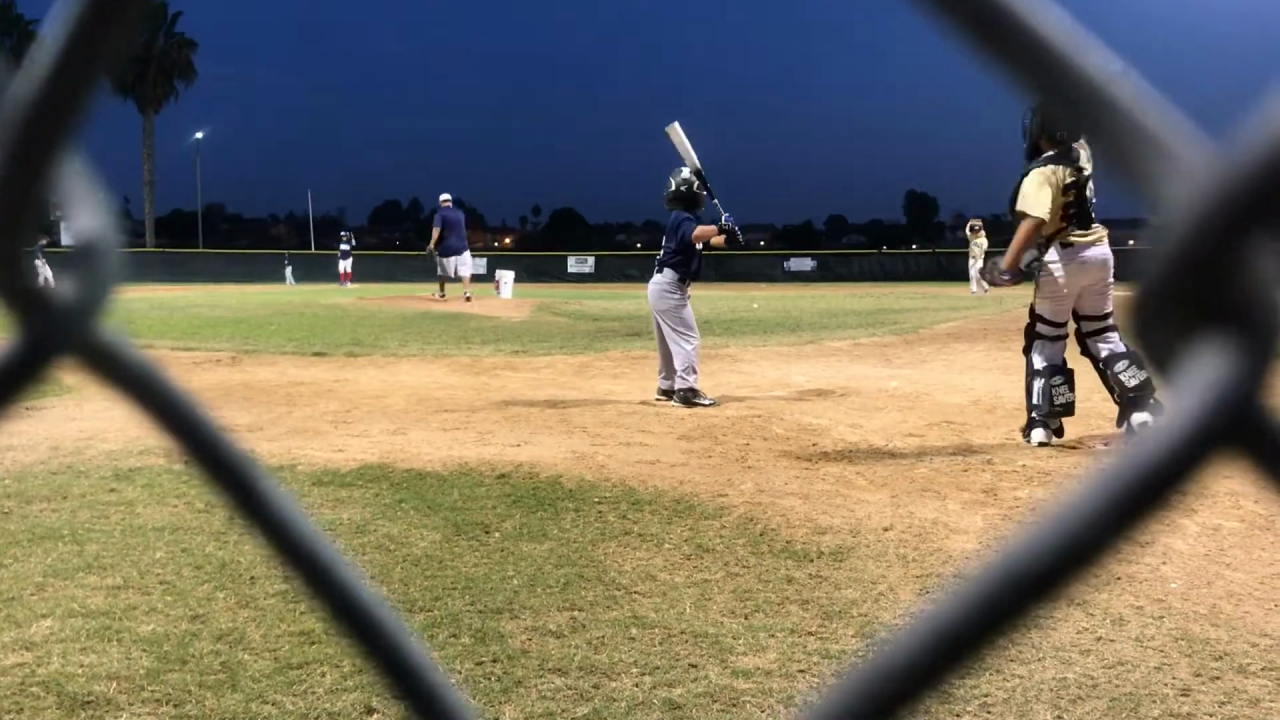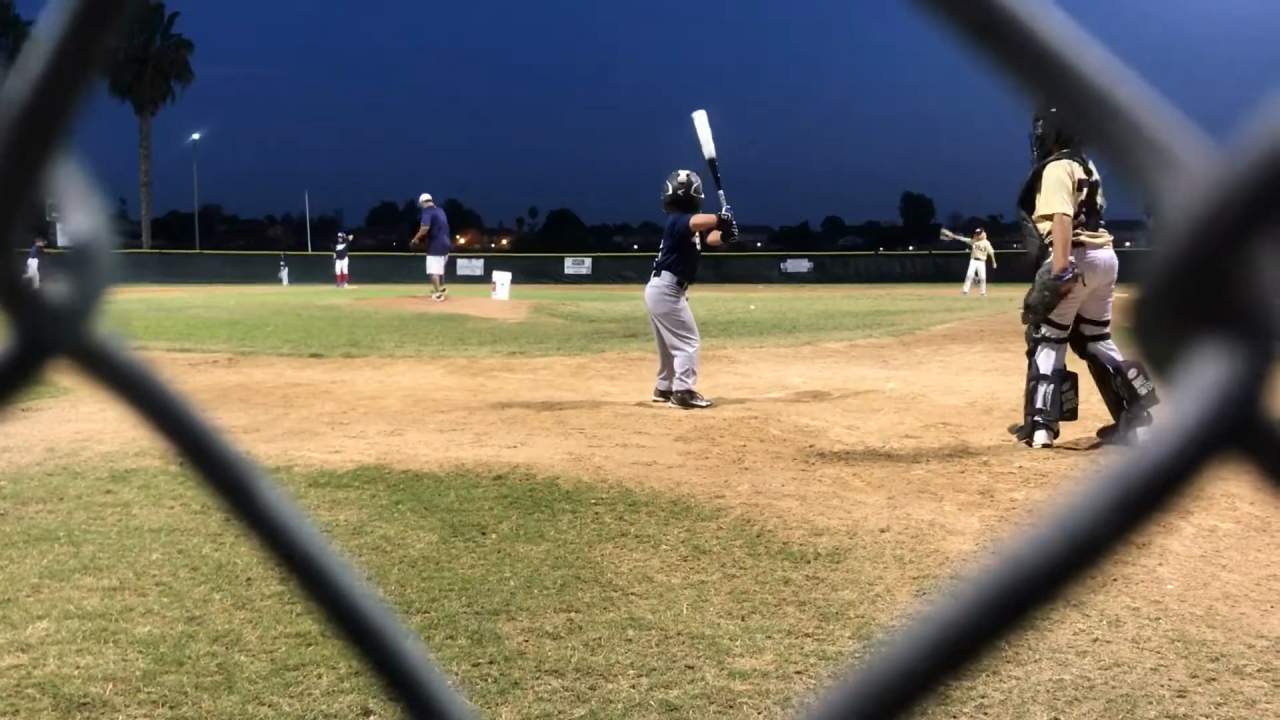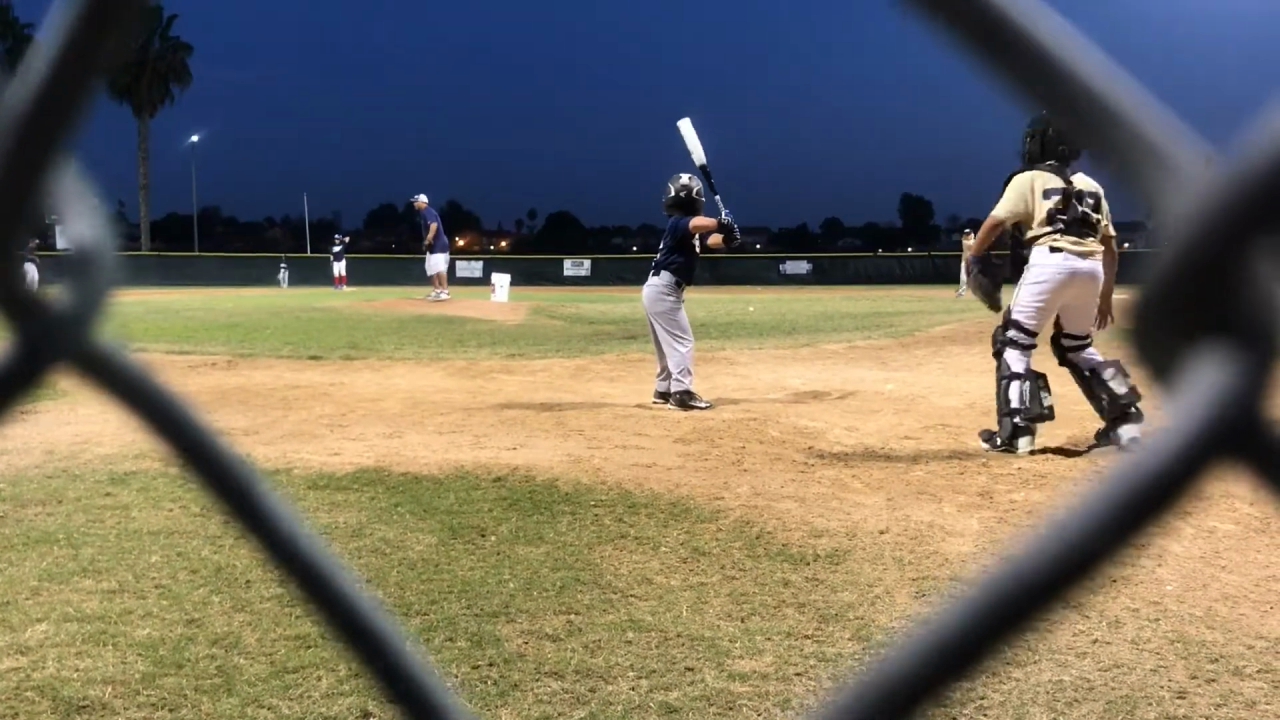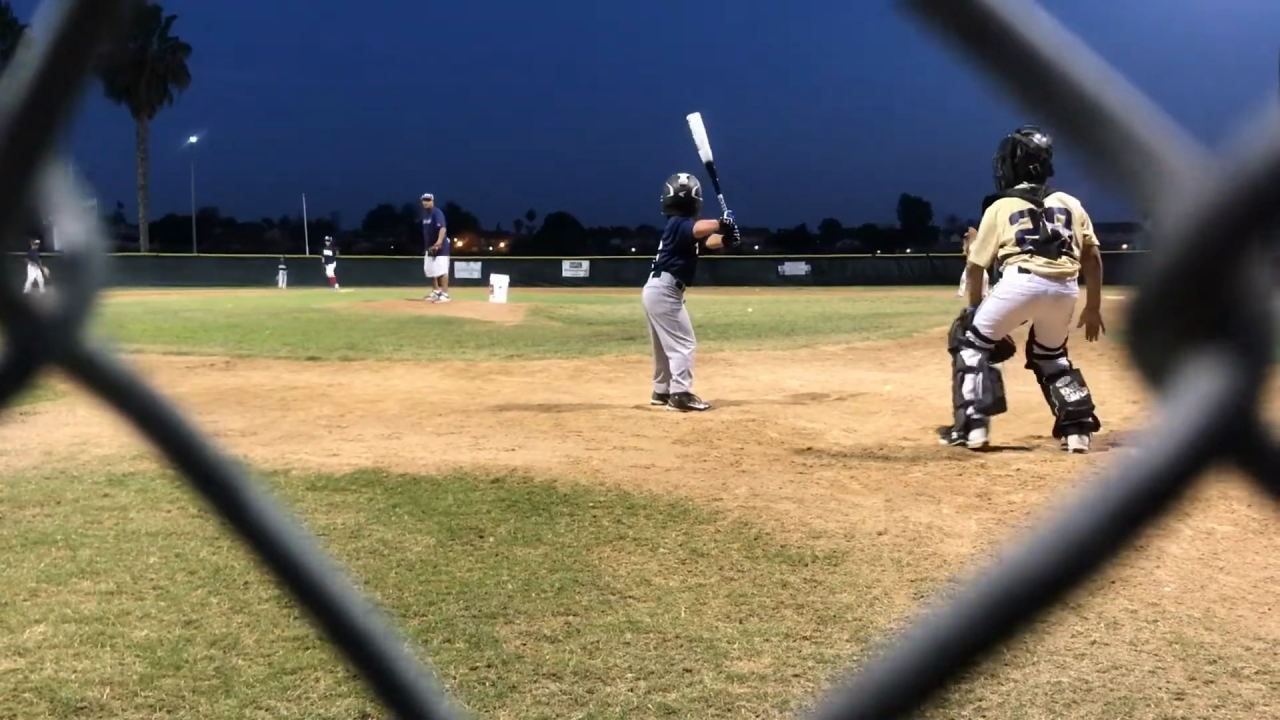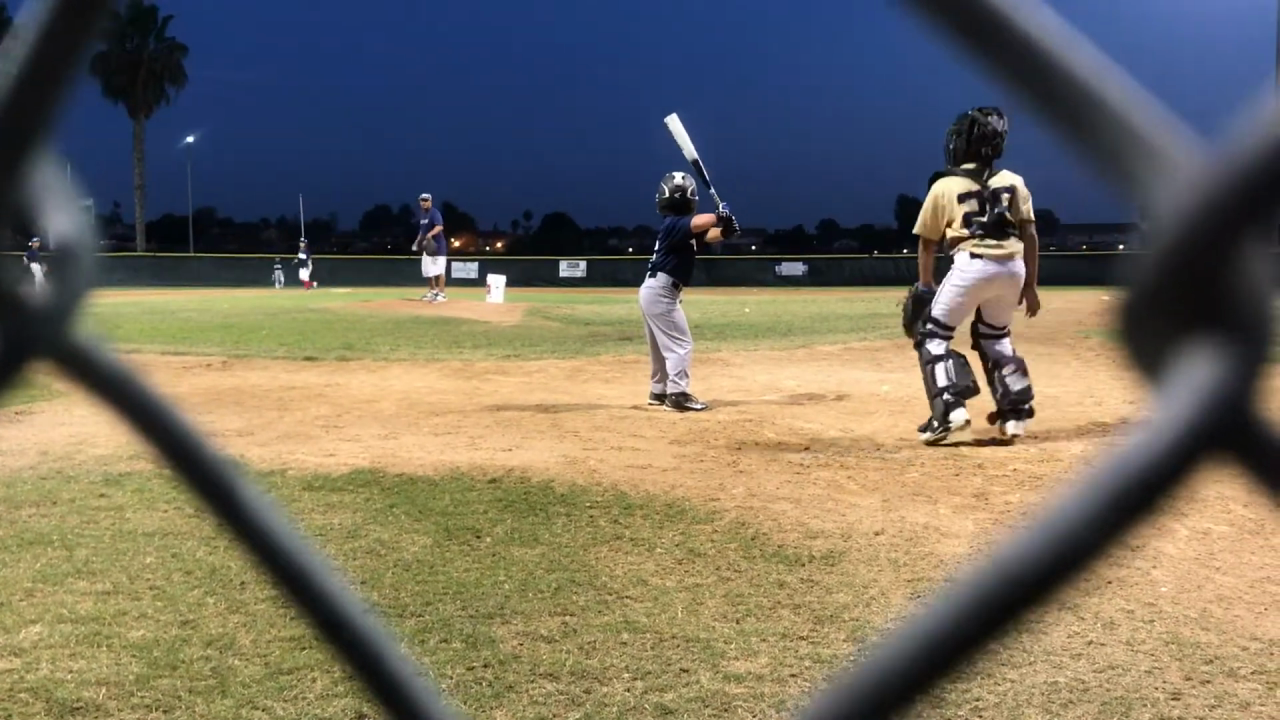
dt=0.5s
person 1, frame 1
left shoulder: (1041, 173)
right shoulder: (1081, 152)
left elbow: (1034, 223)
left wrist: (1006, 264)
left hip: (1063, 259)
right hip: (1099, 253)
left knee: (1045, 341)
right knee: (1103, 335)
left ankle: (1042, 424)
right ankle: (1141, 408)
person 1, frame 2
left shoulder: (1055, 168)
right shoulder: (1085, 166)
left elbow: (1062, 220)
left wrist: (1060, 269)
left hip: (1076, 258)
right hip: (1104, 255)
left knee: (1046, 340)
right knee: (1096, 341)
left ankle: (1041, 425)
right ankle: (1132, 420)
person 1, frame 3
left shoulder: (1027, 181)
right shoulder: (1091, 185)
left elbow: (993, 224)
right elbow: (1110, 246)
left wrist: (974, 256)
right wrist: (1106, 296)
left hip: (1051, 263)
right hip: (1091, 266)
left knee: (1012, 344)
right knee: (1079, 348)
left ankle: (1016, 432)
right ankle: (1125, 421)
person 1, frame 4
left shoulder: (999, 208)
right shoulder: (1070, 203)
left elbow: (976, 266)
right elbow: (1092, 258)
left wrist: (974, 308)
right wrist: (1093, 307)
left hip: (1021, 283)
right hip: (1065, 287)
left knee: (971, 346)
right knee: (1051, 355)
left ankle: (972, 426)
right ankle: (1077, 429)
person 1, frame 5
left shoulder: (944, 185)
right shoulder: (1013, 182)
left elbow: (927, 241)
right elbow: (1029, 236)
left wrist: (926, 283)
right wrist: (1031, 285)
left hip: (972, 265)
right hip: (1012, 267)
left knee: (933, 335)
right knee: (995, 338)
left ankle: (951, 411)
right ankle: (1013, 415)
person 2, frame 1
left shoulder: (683, 219)
right shoulder: (682, 219)
left elbow: (707, 240)
right elbow: (696, 235)
left wrist: (728, 238)
right wrist: (720, 227)
left hip: (663, 286)
right hip: (669, 287)
left knee: (670, 340)
right knee: (687, 339)
left ankle: (667, 387)
right ankle: (685, 390)
person 2, frame 2
left shoulder: (682, 221)
right shoulder: (678, 220)
left elbow: (707, 237)
right elbow: (697, 222)
left wrist: (724, 234)
right wrist: (720, 218)
left hip: (661, 289)
right hip: (667, 290)
left knee: (671, 342)
right knee: (688, 341)
left ankle: (664, 388)
right ankle: (683, 393)
person 2, frame 3
left shoulder: (682, 225)
right shoulder: (678, 223)
left elbow: (708, 239)
right elbow: (697, 224)
left wrist: (726, 238)
right wrist: (720, 222)
left hip: (661, 290)
right hip: (663, 290)
left knee: (668, 342)
right knee: (681, 342)
left ankle: (664, 389)
right ankle: (681, 393)
person 2, frame 4
left shoulder: (680, 225)
right shoulder: (679, 224)
left elbow: (706, 241)
right elbow: (701, 229)
left wrist: (726, 238)
right wrist: (721, 223)
left hip: (658, 290)
right hip: (665, 291)
left knee: (666, 344)
right knee: (683, 343)
left ankle: (662, 391)
right ankle: (680, 395)
person 2, frame 5
left shoulder: (678, 224)
right shoulder: (675, 224)
left elbow: (706, 235)
right elbow: (699, 223)
left wrist: (724, 231)
right wrist: (718, 216)
left hip: (655, 291)
right hip: (661, 291)
left knee: (663, 344)
right knee: (680, 343)
left ankle: (659, 391)
right ankle: (677, 395)
